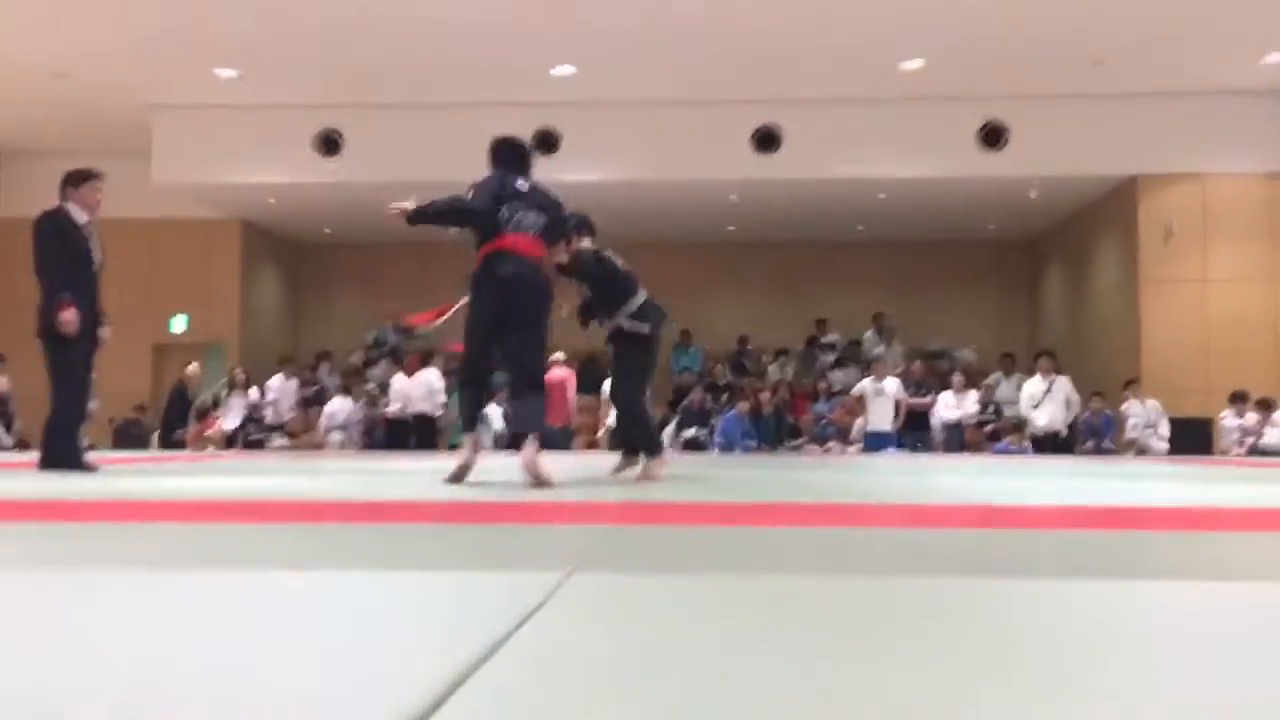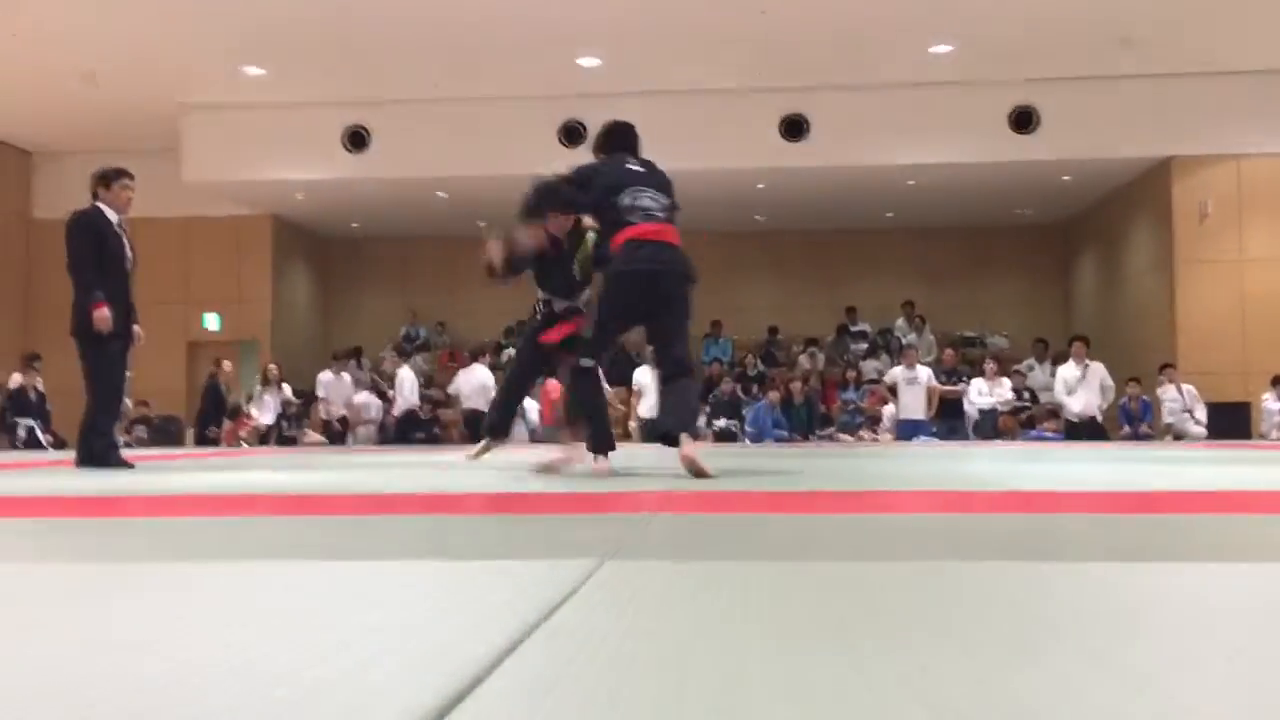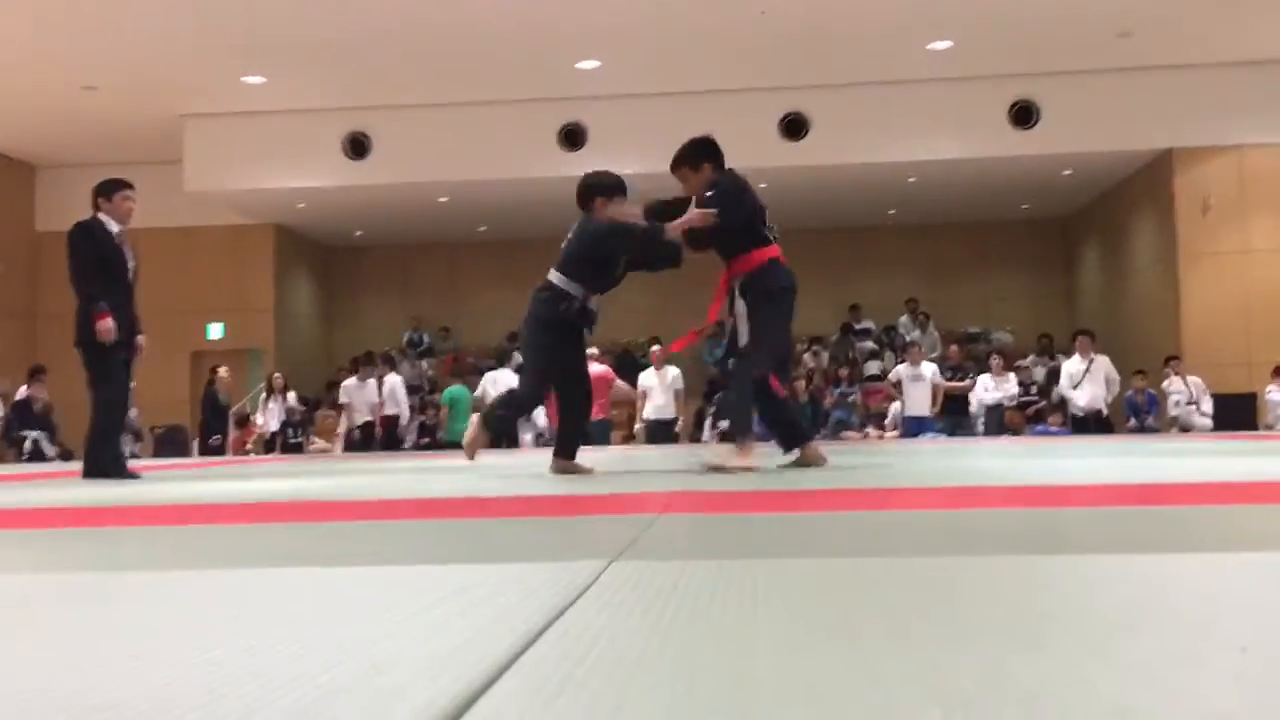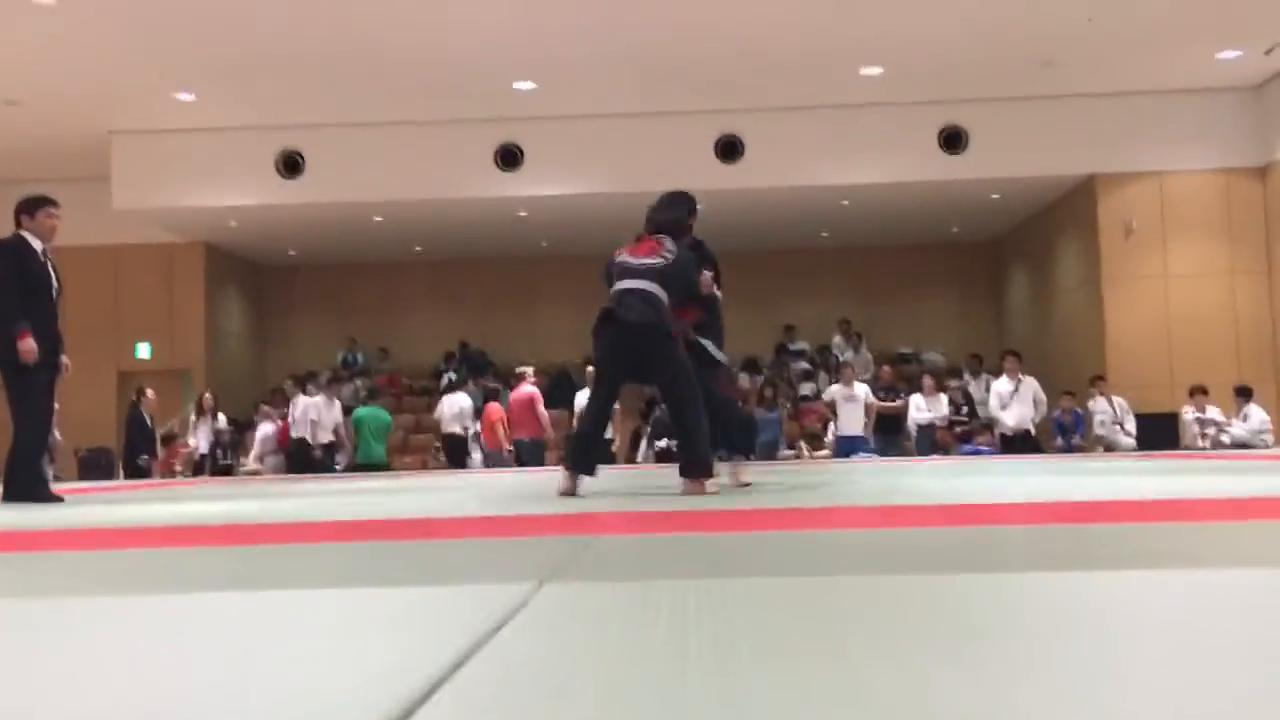
dt=0.5s
person 1, frame 1
left shoulder: (490, 187)
right shoulder: (548, 201)
left elbow: (464, 210)
right elbow: (558, 237)
left wrist: (413, 212)
left hip: (495, 280)
right hip: (533, 285)
left knee: (475, 371)
right knee: (528, 376)
left ankle: (469, 446)
right ankle: (531, 449)
person 1, frame 2
left shoulder: (597, 173)
right shoulder: (660, 179)
left elbow: (551, 197)
left wrist: (533, 222)
left hip: (631, 270)
right hip: (672, 271)
left knee: (587, 355)
right knee: (676, 364)
right ankle: (686, 441)
person 1, frame 3
left shoulder: (725, 188)
right shoulder: (731, 190)
left elbow: (697, 234)
right elbow: (700, 238)
left hip: (764, 285)
right hip: (767, 284)
left knee: (742, 365)
right knee: (765, 372)
left ankle: (742, 450)
right ankle: (808, 447)
person 1, frame 4
left shoulder: (698, 254)
left elbow: (712, 303)
left wrist: (707, 290)
left hip: (700, 330)
left knee: (715, 394)
left ankle: (735, 458)
person 2, frame 1
left shoulder: (88, 231)
right shoulder: (52, 222)
right elbow: (47, 268)
left wrist: (99, 322)
right wrist: (64, 305)
left hip: (84, 326)
right hip: (64, 322)
left knee: (78, 392)
right knee: (69, 390)
left ankle: (64, 453)
right ankle: (60, 453)
person 2, frame 2
left shoulder: (120, 231)
right shoulder: (84, 221)
right elbow: (80, 267)
left wrist: (132, 319)
right wrist: (97, 304)
left hip: (118, 324)
right hip: (97, 320)
left knee: (112, 391)
right knee: (103, 389)
left ankle: (98, 451)
right ankle: (98, 451)
person 2, frame 3
left shoulder: (121, 241)
right shoulder: (85, 232)
right elbow: (83, 278)
left wrist: (136, 330)
right wrist: (101, 314)
left hip: (121, 333)
right hip: (100, 330)
left knee: (117, 401)
right knee: (108, 398)
left ankle: (103, 463)
right ankle: (105, 462)
person 2, frame 4
left shoulder: (44, 260)
left wrist: (59, 350)
left hip: (44, 353)
left knee: (39, 423)
right knee: (30, 421)
right ankle: (26, 485)
person 3, frame 1
left shoulder: (595, 261)
right shoulder: (590, 261)
right elbow: (589, 312)
left hip: (638, 329)
right hip: (626, 330)
left knee: (625, 392)
right knee: (623, 393)
left ankle: (652, 454)
right ankle: (631, 453)
person 3, frame 2
left shoulder: (585, 237)
right shoulder: (537, 240)
right elbow: (510, 266)
right wrist: (497, 258)
left hip: (577, 319)
right hip: (546, 319)
right knee: (515, 380)
left ankle: (600, 451)
right ankle: (492, 436)
person 3, frame 3
right shoulder: (592, 230)
left elbow: (649, 256)
right elbow: (637, 241)
right wrist: (681, 224)
left hip: (568, 315)
right hip: (550, 314)
left knee: (578, 389)
right knee: (535, 385)
left ankle: (564, 456)
right ankle: (484, 421)
person 3, frame 4
left shoulder: (623, 253)
right shoulder: (682, 254)
left elbow: (610, 278)
right elbow: (695, 291)
right wrist: (707, 288)
left hip: (611, 323)
right hip: (652, 325)
left knee: (599, 401)
right knee: (685, 397)
left ankle: (573, 474)
right ankle: (695, 476)
